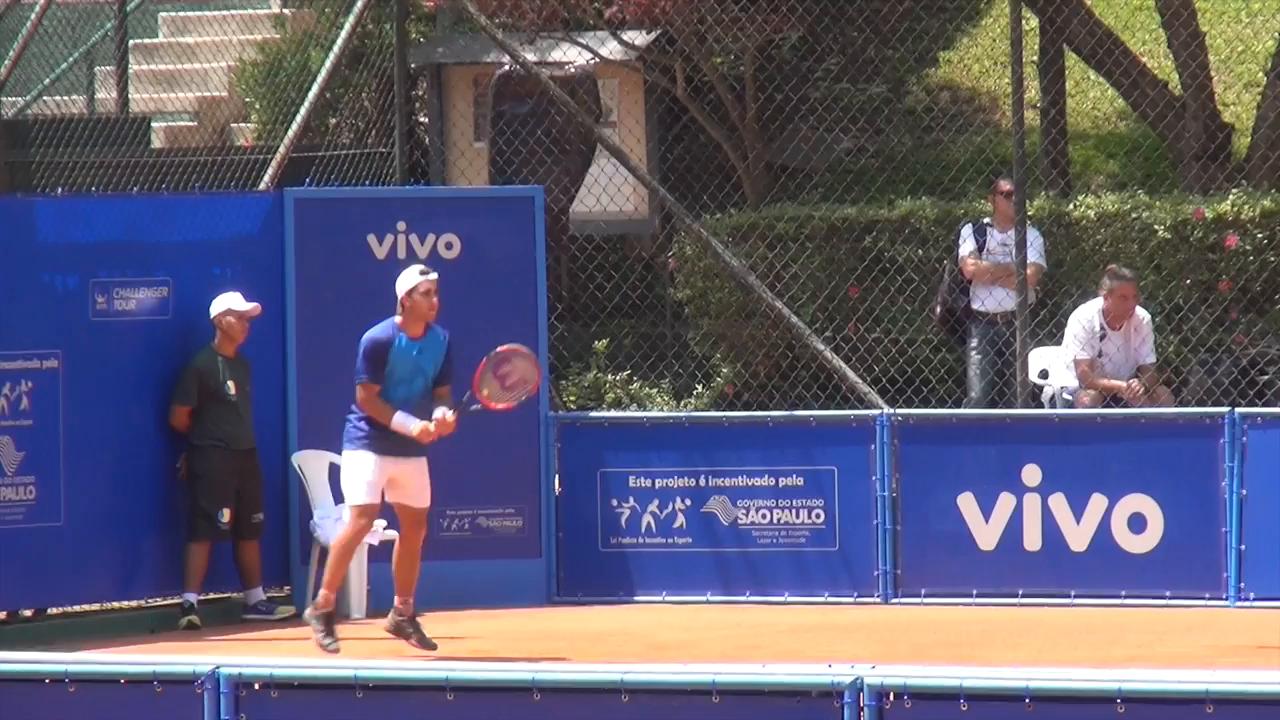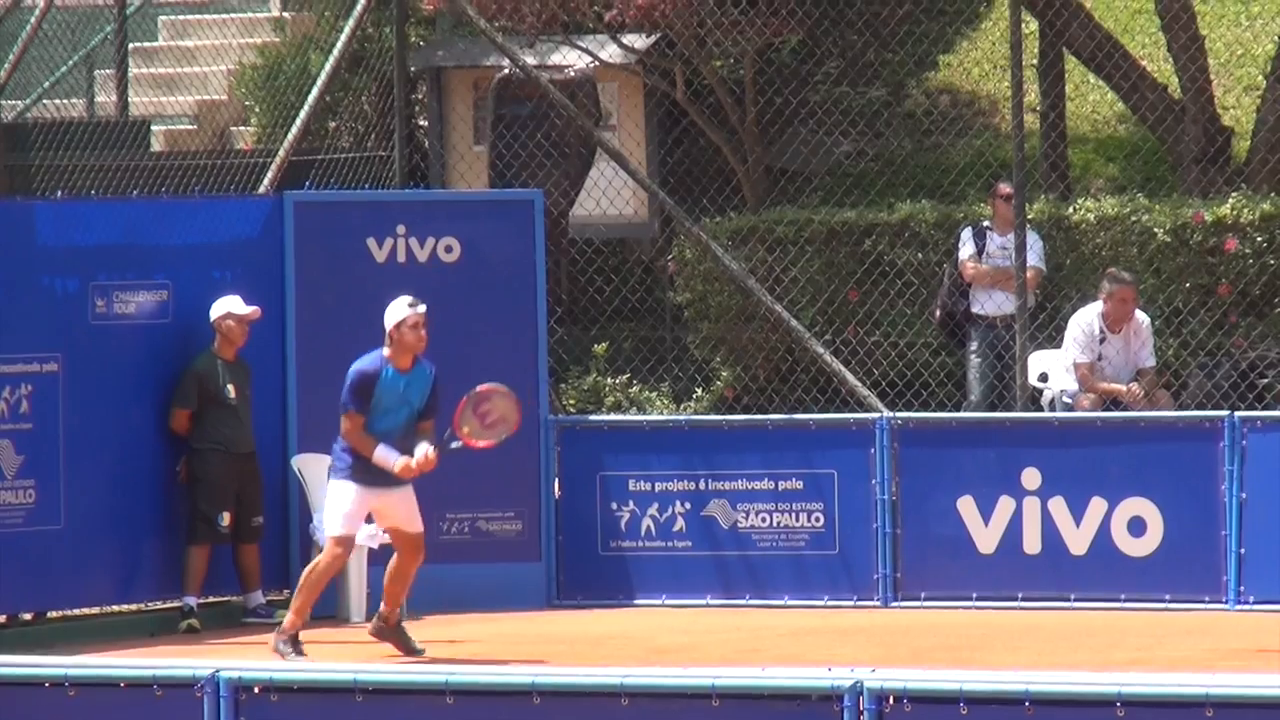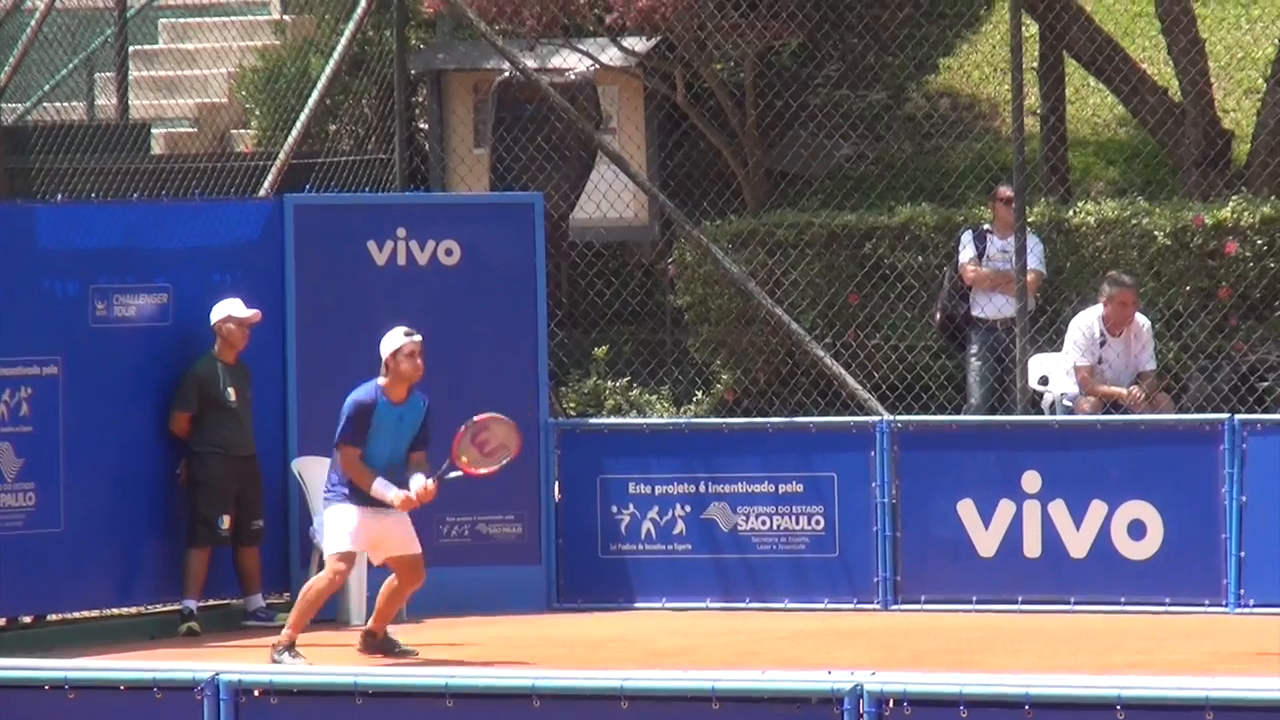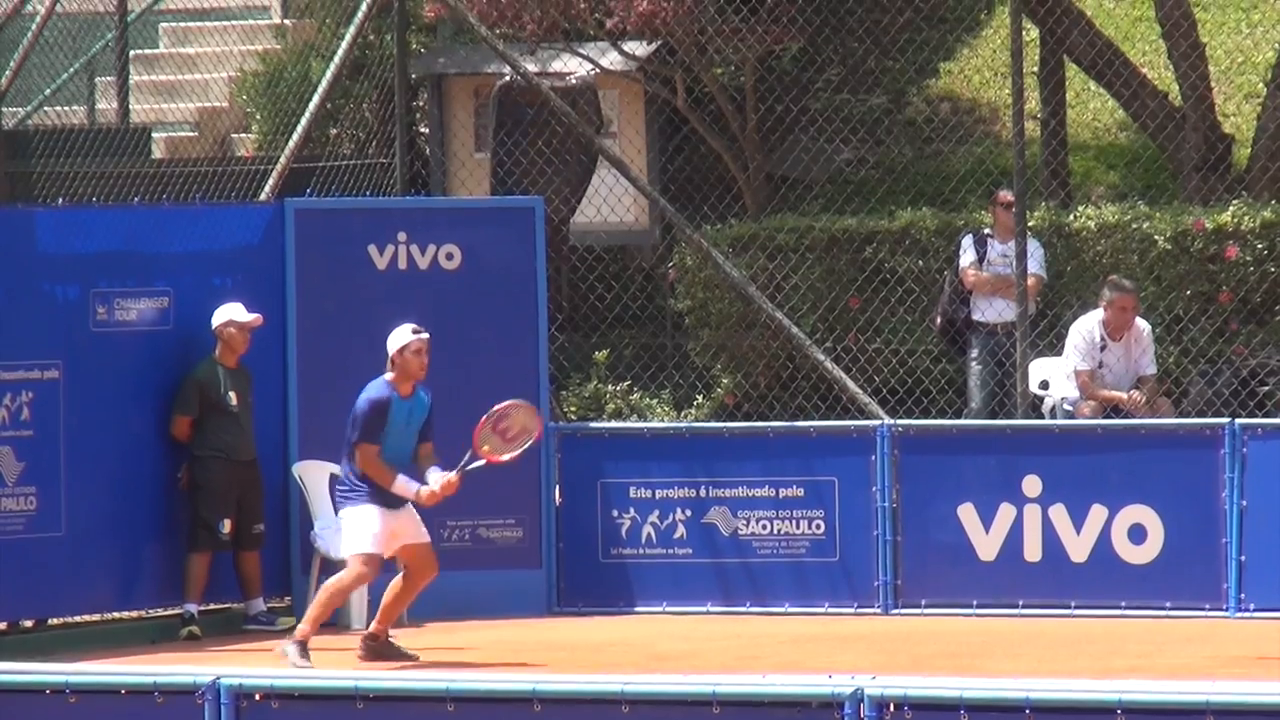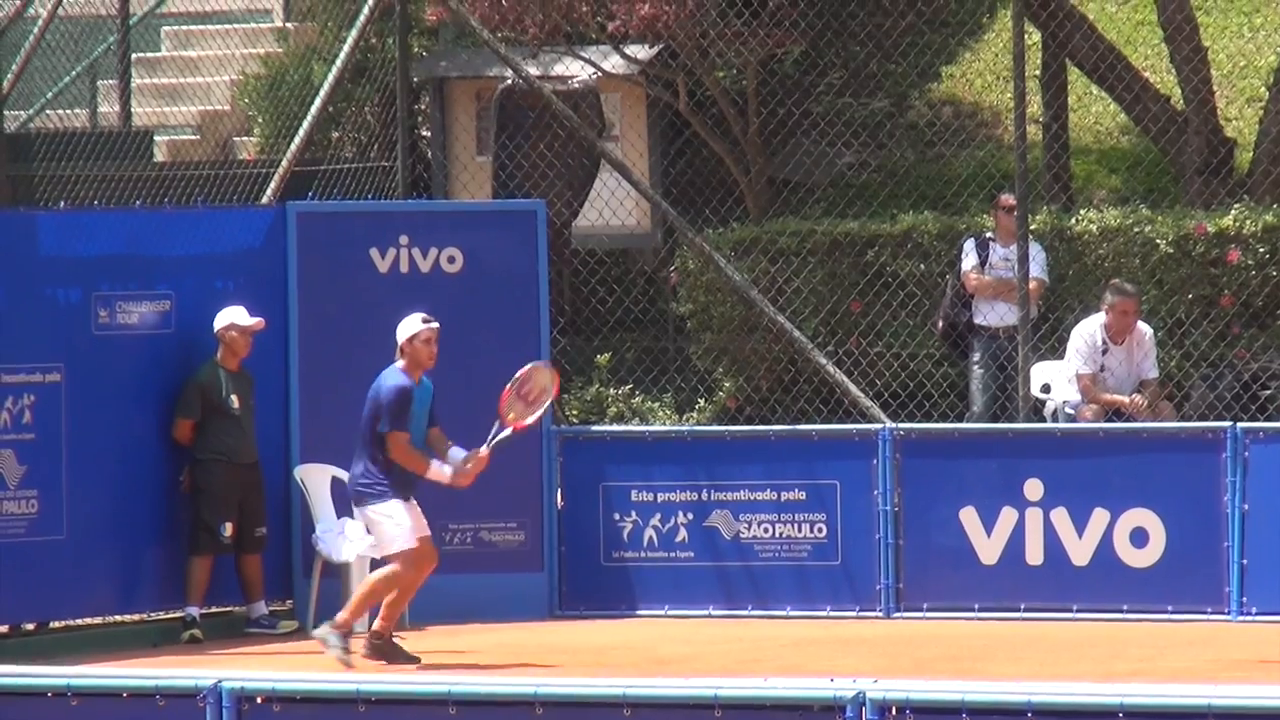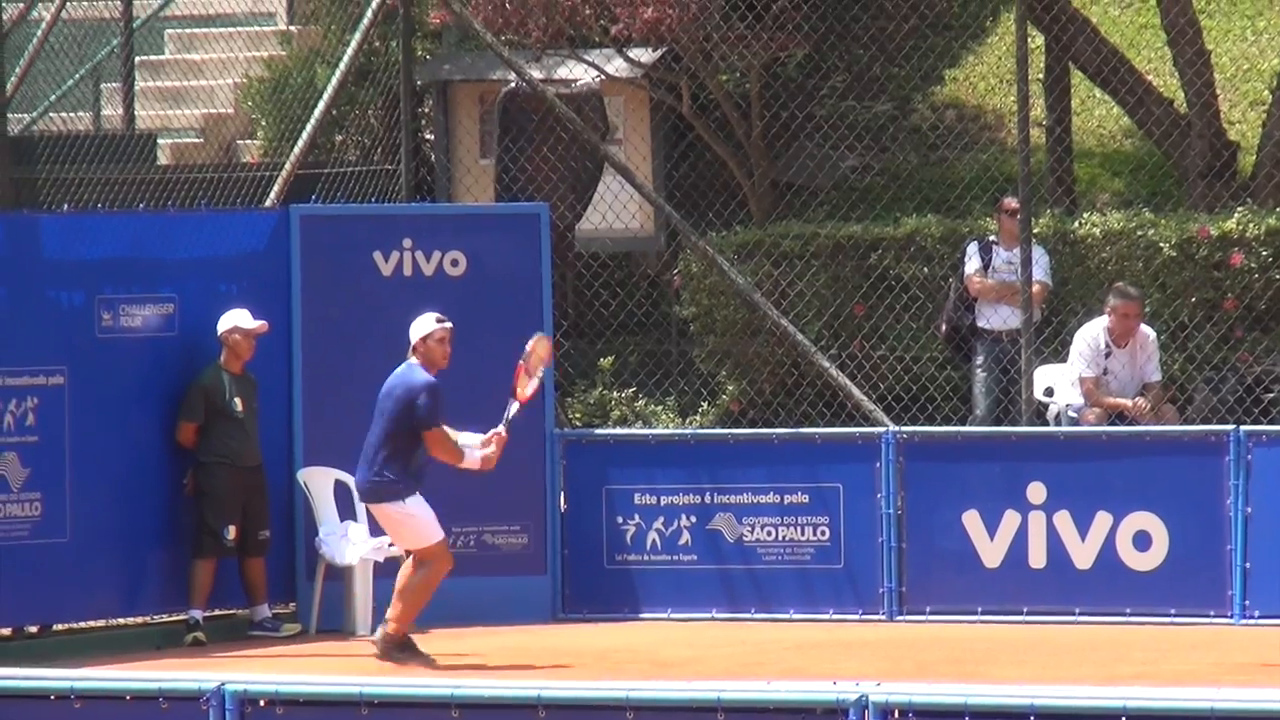
dt=0.1s
person 1, frame 1
left shoulder: (441, 341)
right shoulder: (378, 340)
left elbow: (442, 392)
right elbow: (366, 401)
left wrist: (442, 414)
right wrist: (412, 427)
left hip: (411, 450)
right hip: (368, 443)
left knee: (415, 529)
right knee: (360, 522)
left ankle: (402, 615)
right ankle: (321, 609)
person 1, frame 2
left shoulder: (427, 373)
right shoulder: (366, 371)
left elbow: (425, 427)
right elbow: (350, 432)
left wrist: (424, 450)
right wrist: (394, 461)
left hip: (394, 480)
right hip: (353, 474)
left knee: (412, 550)
right knee: (338, 551)
left ankle: (387, 621)
right ankle: (288, 631)
person 1, frame 3
left shoulder: (420, 404)
right shoulder: (363, 401)
left elbow: (415, 460)
right elbow: (347, 463)
left wrist: (419, 484)
right wrist: (393, 496)
left hip: (385, 505)
right hip: (347, 498)
left knee: (412, 572)
right knee: (337, 569)
left ankle: (374, 633)
right ankle: (284, 643)
person 1, frame 4
left shoulder: (424, 399)
right shoulder: (376, 398)
left elbow: (424, 453)
right elbow: (366, 461)
left wrist: (437, 479)
right wrist: (414, 490)
left hip: (396, 500)
right hip: (362, 497)
left knee: (424, 566)
right knee: (363, 569)
left ankle: (375, 639)
right ankle: (298, 639)
person 1, frame 5
left shoulder: (424, 386)
right shoulder: (398, 387)
left elbow: (432, 438)
right elbow: (397, 450)
left wrist: (463, 457)
right wrist: (448, 473)
left hip: (394, 492)
right hip: (379, 490)
left knee: (424, 559)
right knee: (406, 565)
left ankle: (379, 638)
right ankle: (338, 626)
person 1, frame 6
left shoulder: (409, 377)
right shoulder: (424, 383)
left elbow: (438, 433)
right elbow: (437, 445)
left wrist: (481, 440)
right wrist: (476, 459)
left hip: (380, 483)
right hip: (390, 487)
left knee: (424, 557)
right knee: (438, 560)
left ankle: (398, 635)
right ankle: (391, 635)
person 2, frame 1
left shoulder: (243, 364)
right shoulder: (202, 365)
right elbow: (178, 417)
left wrist: (232, 437)
right wrist: (206, 437)
left hip: (246, 456)
right hip: (213, 460)
left knee: (250, 531)
right knee: (203, 530)
left ankle: (255, 600)
right ankle: (189, 604)
person 2, frame 2
left shoulder: (243, 368)
right shoulder: (201, 368)
right elbow: (178, 421)
left wrist: (237, 441)
right wrist: (205, 441)
left hip: (246, 459)
right hip: (213, 463)
left knee: (249, 535)
right knee: (203, 534)
left ankle: (255, 604)
right ankle: (189, 607)
person 2, frame 3
left shoulder: (243, 371)
right shoulder: (202, 371)
right elbow: (178, 423)
left wrist: (238, 444)
right wrist: (206, 443)
left hip: (246, 462)
right hip: (213, 466)
left knee: (249, 537)
right knee: (203, 537)
left ankle: (255, 607)
right ankle: (189, 611)
person 2, frame 4
left shoulder: (244, 375)
right shoulder: (203, 375)
right elbow: (179, 427)
left wrist: (234, 447)
right wrist: (207, 447)
left hip: (247, 467)
right hip: (214, 470)
left knee: (250, 542)
right knee: (204, 541)
left ankle: (256, 611)
right ankle: (190, 615)
person 2, frame 5
left shoulder: (246, 378)
right shoulder: (205, 378)
right elbow: (181, 431)
left wrist: (231, 450)
right wrist: (209, 450)
left hip: (249, 470)
right hip: (216, 474)
left knee: (252, 545)
right knee: (206, 544)
left ankle: (258, 614)
right ankle: (191, 618)
person 2, frame 6
left shoulder: (250, 381)
right shoulder: (208, 381)
right elbow: (185, 434)
left wrist: (243, 454)
right wrist: (213, 452)
left hip: (252, 473)
right hip: (219, 477)
left knee: (255, 547)
right knee: (210, 547)
left ankle: (261, 617)
right ankle: (195, 620)
person 3, frame 1
left shoulder: (1031, 235)
right shoulder: (972, 230)
left elbow: (1030, 279)
right elbow: (970, 269)
left wrist: (987, 272)
right wrist: (1012, 268)
left hip: (1019, 322)
right hip: (982, 323)
left knee: (1018, 395)
right knee: (977, 396)
person 3, frame 2
left shoulder: (1031, 238)
right shoulder: (972, 234)
left elbow: (1030, 282)
right elbow: (970, 272)
left wrist: (987, 275)
right wrist: (1012, 272)
left hip: (1018, 326)
right hip: (982, 326)
left knee: (1017, 398)
right knee: (977, 399)
person 3, frame 3
left shoulder: (1031, 241)
right shoulder: (972, 237)
left elbow: (1030, 285)
right elbow: (970, 275)
left wrist: (988, 278)
right wrist: (1012, 274)
right hip: (983, 330)
left knee: (1017, 401)
right knee: (977, 402)
person 3, frame 4
left shoulder: (1032, 246)
right shoulder: (973, 241)
left elbow: (1030, 290)
right elbow: (970, 280)
left wrist: (988, 282)
right wrist: (1013, 279)
right hip: (983, 334)
right knee: (978, 406)
person 3, frame 5
left shoulder: (1034, 249)
right shoulder: (975, 245)
left elbow: (1032, 293)
right elbow: (972, 283)
left wrist: (990, 287)
right wrist: (1015, 283)
right hip: (985, 337)
left knee: (1020, 409)
right knee: (980, 410)
person 3, frame 6
left shoulder: (1037, 253)
right shoulder: (978, 248)
left elbow: (1036, 297)
right elbow: (975, 286)
left wrist: (993, 290)
right wrist: (1018, 286)
right hip: (988, 341)
left knee: (1022, 412)
right knee: (983, 413)
